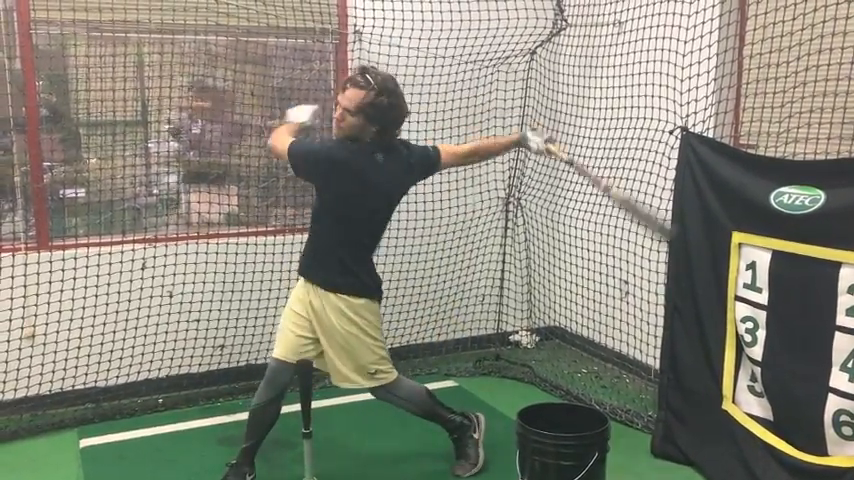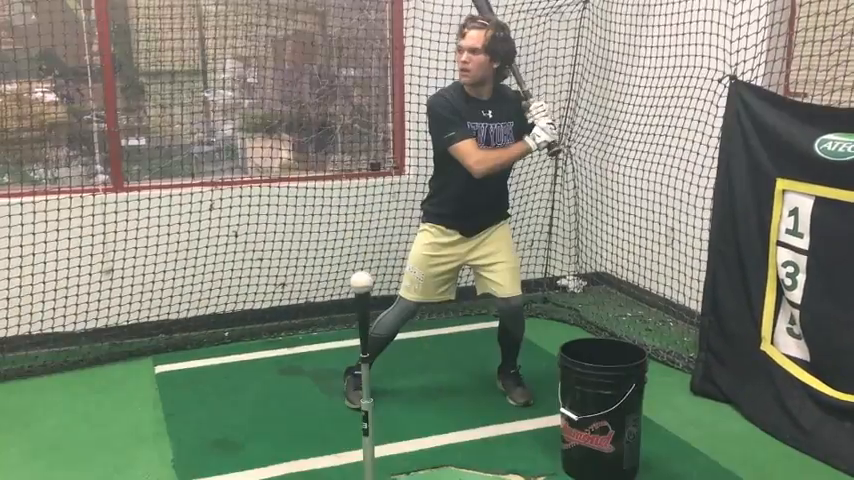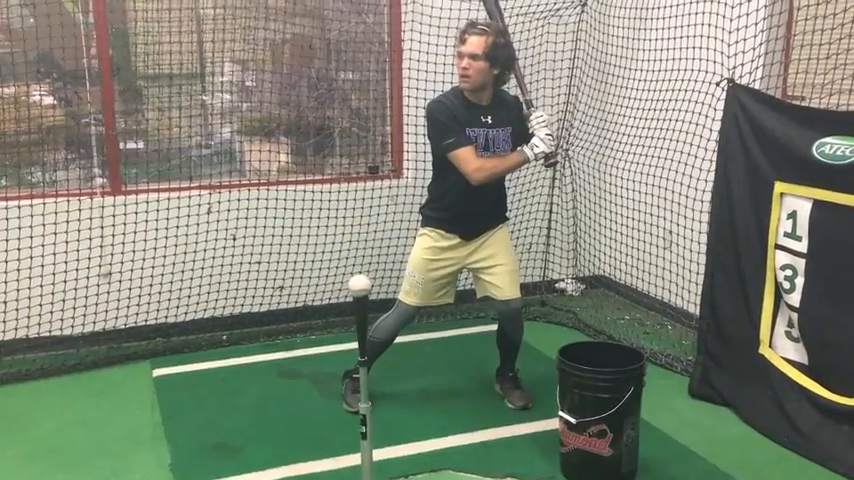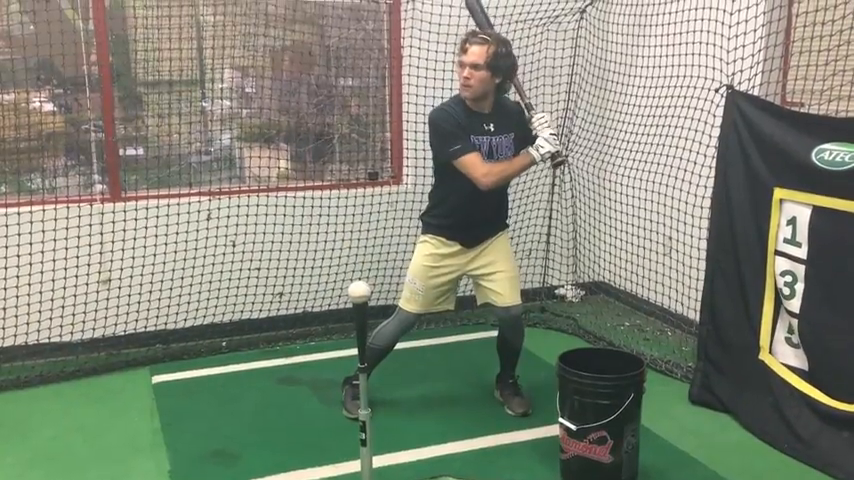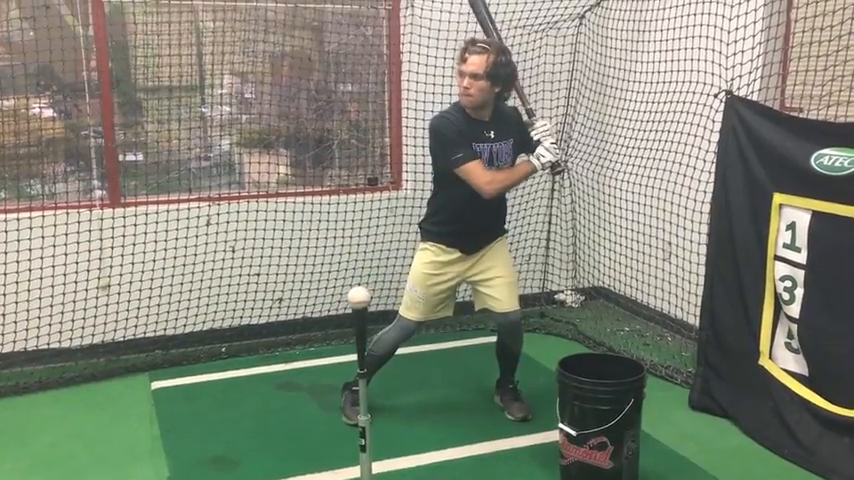
dt=0.3s
person 1, frame 1
left shoulder: (336, 158)
right shoulder: (403, 157)
left elbow: (278, 143)
right elbow: (464, 152)
left wrist: (295, 118)
right wrist: (520, 139)
left hip: (347, 296)
right hip: (312, 285)
left knee: (382, 382)
right knee: (278, 375)
left ankle: (463, 426)
person 1, frame 2
left shoulder: (511, 103)
right shoulder: (442, 104)
left elbow: (524, 148)
right elbow: (478, 163)
left wrist: (540, 131)
right wrist: (531, 142)
left hip: (491, 227)
right hip: (443, 229)
left knee: (511, 304)
right knee: (405, 307)
left ankle: (509, 372)
right ankle: (357, 372)
person 1, frame 3
left shoulder: (511, 107)
right shoulder: (442, 109)
left elbow: (527, 155)
right elbow: (475, 171)
left wrist: (540, 136)
right wrist: (529, 152)
left hip: (491, 229)
right hip: (442, 231)
left knee: (511, 306)
right knee: (405, 311)
left ankle: (507, 375)
right ankle: (356, 375)
person 1, frame 4
left shoulder: (512, 113)
right shoulder: (444, 117)
left elbow: (532, 155)
right elbow: (485, 176)
left wrist: (544, 137)
right wrist: (535, 153)
left hip: (491, 236)
right hip: (442, 238)
left knee: (511, 313)
right knee: (405, 317)
left ankle: (507, 382)
right ankle: (355, 381)
person 1, frame 5
left shoulder: (510, 118)
right shoulder: (445, 126)
left elbow: (540, 152)
right elbow: (488, 184)
left wrist: (543, 139)
right wrist: (537, 161)
left hip: (490, 242)
right hip: (441, 244)
left knee: (510, 318)
right knee: (406, 324)
left ankle: (506, 387)
right ankle: (355, 387)
